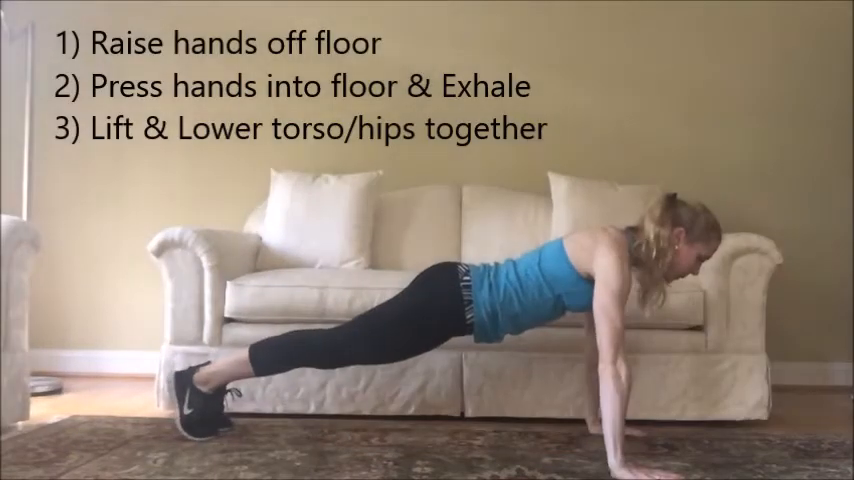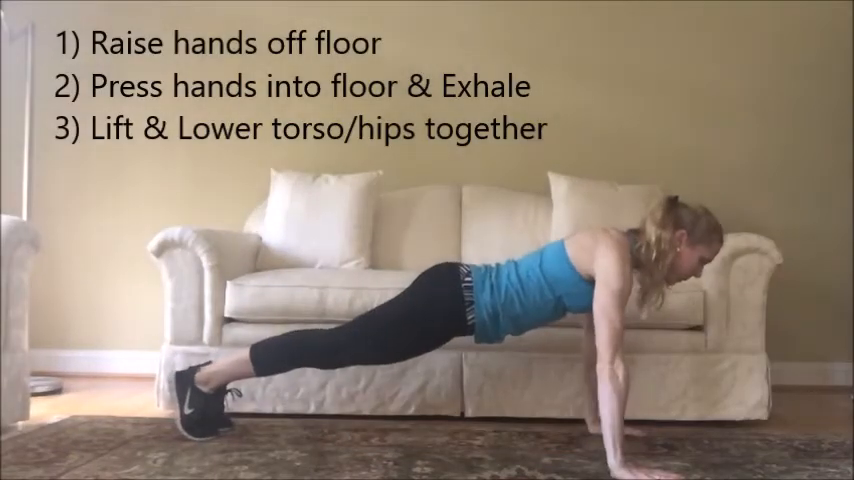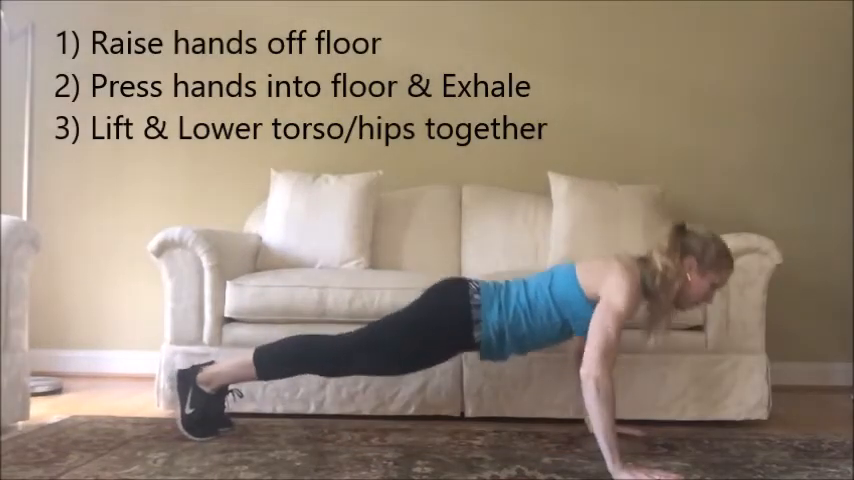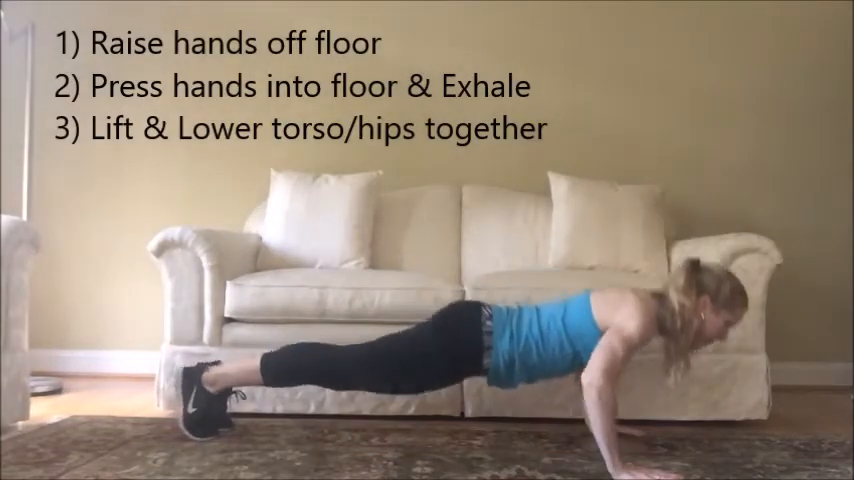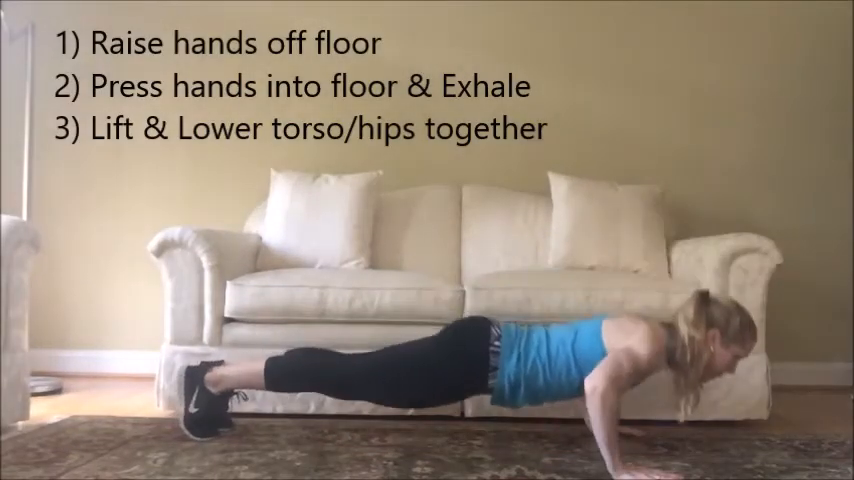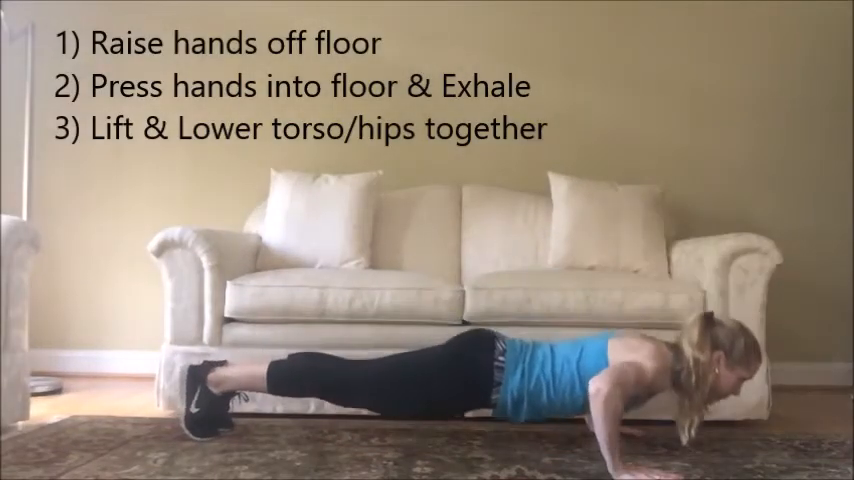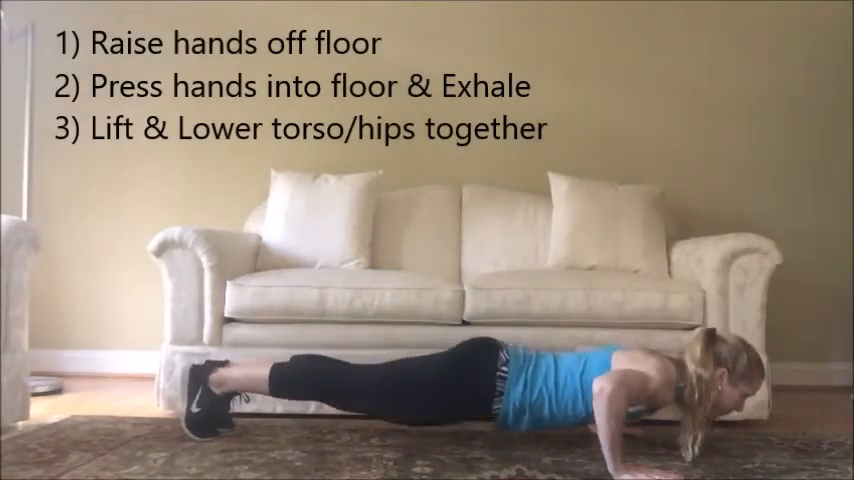
dt=0.2s
person 1, frame 1
left shoulder: (618, 249)
right shoulder: (614, 256)
left elbow: (596, 347)
right elbow: (612, 364)
left wrist: (597, 419)
left hip: (462, 295)
right hip: (453, 299)
left knee: (339, 347)
right knee: (337, 346)
left ankle: (210, 378)
right ankle: (203, 378)
person 1, frame 2
left shoulder: (619, 251)
right shoulder: (617, 258)
left elbow: (595, 350)
right elbow: (609, 364)
left wrist: (597, 418)
left hip: (462, 295)
right hip: (455, 299)
left knee: (339, 347)
right knee: (336, 347)
left ankle: (210, 379)
right ankle: (205, 378)
person 1, frame 3
left shoulder: (630, 275)
right shoulder: (626, 283)
left elbow: (586, 350)
right elbow: (593, 371)
left wrist: (602, 420)
left hip: (469, 310)
right hip: (462, 315)
left knee: (339, 355)
right knee: (338, 355)
left ankle: (211, 379)
right ankle: (207, 379)
person 1, frame 4
left shoulder: (643, 307)
right shoulder: (641, 315)
left elbow: (589, 367)
right elbow: (594, 381)
left wrist: (604, 422)
left hip: (481, 332)
right hip: (474, 339)
left knee: (346, 366)
right knee: (345, 366)
left ankle: (215, 375)
right ankle: (212, 378)
person 1, frame 5
left shoulder: (651, 336)
right shoulder: (651, 345)
right elbow: (598, 386)
left wrist: (605, 425)
left hip: (488, 348)
right hip: (480, 357)
left knee: (349, 373)
right knee: (348, 376)
left ankle: (218, 375)
right ankle: (216, 378)
person 1, frame 6
left shoulder: (653, 353)
right shoulder: (658, 364)
right elbow: (602, 388)
left wrist: (606, 420)
left hip: (491, 361)
right hip: (485, 371)
left knee: (351, 380)
right knee: (349, 383)
left ankle: (219, 376)
right ankle: (217, 378)
person 1, frame 7
left shoulder: (657, 368)
right shoulder: (663, 379)
right elbow: (606, 389)
left wrist: (611, 422)
left hip: (493, 370)
right hip: (486, 381)
left knee: (352, 384)
right knee: (351, 388)
left ankle: (222, 374)
right ankle: (218, 379)
